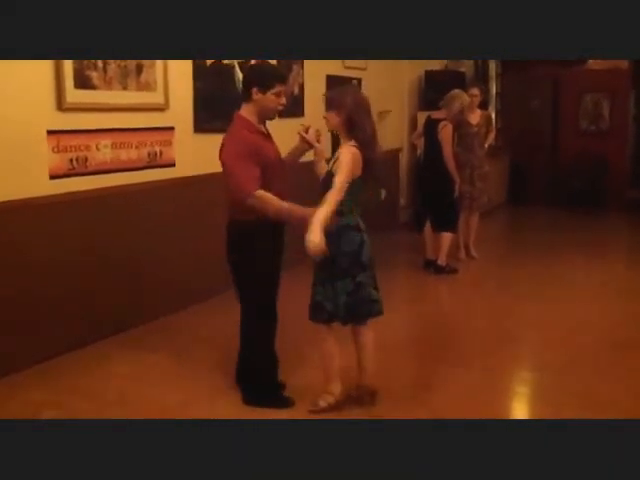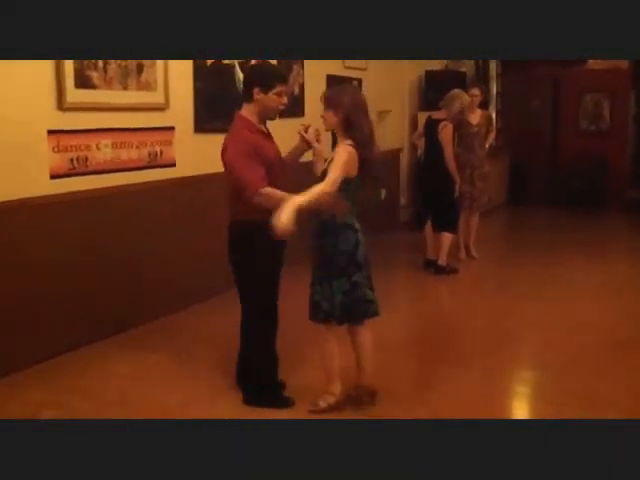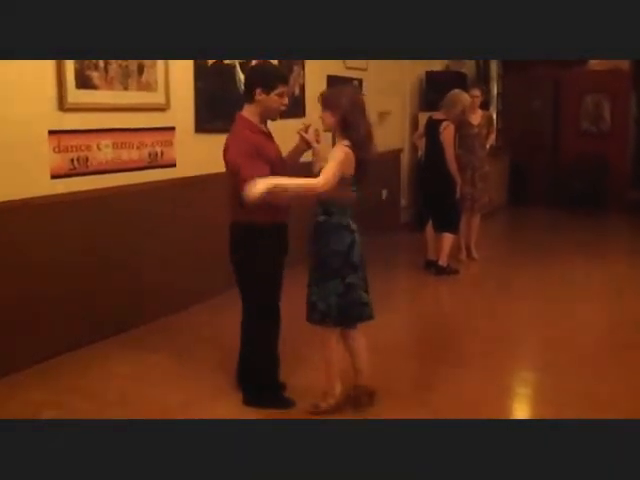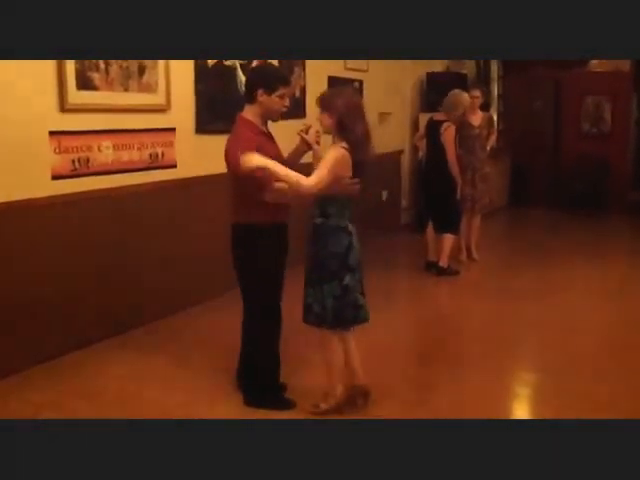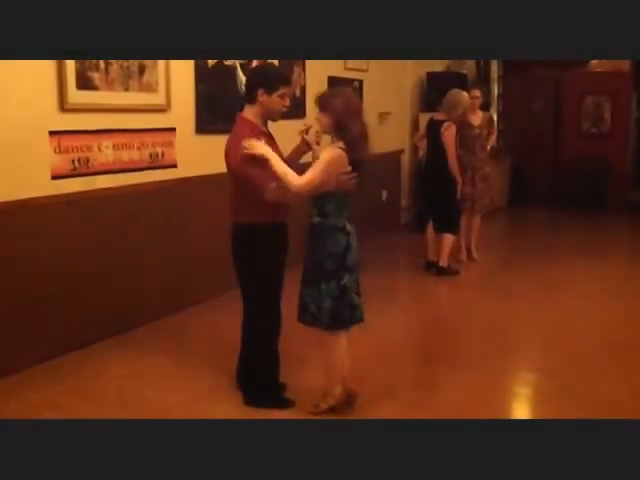
dt=0.1s
person 1, frame 1
left shoulder: (260, 131)
right shoulder: (238, 139)
right elbow: (252, 195)
left wrist: (301, 149)
right wrist: (304, 213)
left hip: (266, 233)
right hip: (250, 235)
left knee: (259, 308)
right knee: (260, 311)
left ankle: (251, 375)
right ankle: (259, 387)
person 1, frame 2
left shoulder: (261, 131)
right shoulder: (240, 139)
right elbow: (260, 193)
left wrist: (300, 149)
left hip: (266, 232)
right hip: (252, 235)
left knee: (260, 308)
right knee: (261, 311)
left ankle: (251, 375)
right ankle: (259, 388)
person 1, frame 3
left shoulder: (260, 131)
right shoulder: (242, 140)
right elbow: (266, 191)
left wrist: (300, 149)
left hip: (268, 232)
right hip: (254, 236)
left knee: (260, 308)
right knee: (263, 312)
left ankle: (252, 376)
right ankle: (259, 388)
person 1, frame 4
left shoulder: (261, 132)
right shoulder: (243, 140)
right elbow: (271, 190)
left wrist: (301, 150)
left hip: (269, 232)
right hip: (255, 236)
left knee: (261, 309)
right knee: (264, 312)
left ankle: (252, 376)
right ankle: (260, 389)
person 1, frame 5
left shoulder: (260, 132)
right shoulder: (243, 140)
right elbow: (272, 190)
left wrist: (301, 149)
right wrist: (327, 185)
left hip: (268, 232)
right hip: (255, 236)
left knee: (261, 309)
right knee: (263, 311)
left ankle: (252, 377)
right ankle: (260, 389)
person 2, frame 1
left shoulder: (349, 152)
right shoulder: (349, 150)
left elbow: (337, 192)
right elbow: (329, 180)
left wrist: (316, 225)
right wrist: (316, 149)
left hip: (342, 239)
right hip: (350, 238)
left knee: (327, 320)
right knee: (358, 318)
left ankle: (334, 390)
right ankle: (365, 385)
person 2, frame 2
left shoulder: (347, 151)
right shoulder: (348, 149)
left elbow: (327, 186)
right elbow: (326, 179)
left wrist: (292, 205)
right wrist: (316, 149)
left hip: (338, 239)
right hip: (346, 238)
left knee: (330, 321)
right knee: (355, 318)
left ankle: (335, 390)
right ankle: (365, 385)
person 2, frame 3
left shoulder: (343, 151)
right shoulder: (346, 149)
left elbow: (320, 185)
left wrist: (271, 182)
right wrist: (315, 149)
left hip: (334, 239)
right hip: (343, 237)
left knee: (331, 323)
right knee: (347, 320)
left ankle: (335, 392)
right ankle: (362, 384)
person 2, frame 4
left shoulder: (339, 153)
right shoulder: (345, 151)
left elbow: (310, 185)
left wrist: (266, 163)
right wrist: (314, 150)
left hip: (332, 241)
right hip: (340, 239)
left knee: (330, 324)
right knee: (341, 321)
left ankle: (336, 393)
right ankle: (356, 383)
person 2, frame 5
left shoulder: (335, 153)
right shoulder: (344, 151)
left elbow: (299, 185)
left wrist: (269, 153)
left hip: (330, 240)
right hip: (338, 238)
left knee: (331, 322)
right knee: (337, 321)
left ankle: (336, 392)
right ankle: (344, 386)
person 3, frame 1
left shoulder: (430, 118)
right shoulder: (446, 125)
left elbow: (415, 138)
right elbow: (448, 158)
right wrist: (456, 179)
left hip: (426, 173)
right hip: (440, 176)
left knee: (430, 216)
right knee: (449, 218)
left ankle: (430, 258)
right ankle: (441, 262)
person 3, frame 2
left shoulder: (430, 118)
right shoulder: (446, 125)
left elbow: (416, 138)
right elbow: (448, 158)
right wrist: (457, 179)
left hip: (426, 173)
right hip: (441, 176)
left knee: (431, 215)
right knee: (450, 218)
left ankle: (430, 258)
right ankle: (442, 262)
person 3, frame 3
left shoulder: (431, 119)
right shoulder: (448, 126)
left elbow: (416, 138)
right elbow: (450, 159)
right wrist: (458, 180)
left hip: (427, 174)
right hip: (442, 177)
left knee: (432, 216)
right knee: (451, 219)
left ankle: (431, 259)
right ankle: (442, 263)
person 3, frame 4
left shoulder: (432, 120)
right shoulder: (449, 127)
left elbow: (417, 139)
right elbow: (451, 160)
right wrist: (458, 181)
left hip: (429, 175)
right hip: (443, 178)
left knee: (432, 217)
right knee: (451, 220)
left ankle: (431, 260)
right ankle: (443, 264)
person 3, frame 5
left shoulder: (432, 120)
right shoulder: (449, 127)
left elbow: (417, 139)
right elbow: (451, 159)
right wrist: (459, 181)
left hip: (429, 174)
right hip: (443, 178)
left knee: (432, 217)
right knee: (451, 219)
left ankle: (431, 260)
right ankle: (443, 264)
person 4, frame 1
left shoulder: (486, 116)
left elbow: (491, 133)
left wrist: (486, 145)
left hip: (479, 163)
right hip: (462, 163)
left knee: (475, 205)
right knee: (462, 205)
left ankle: (471, 244)
right ankle: (461, 246)
person 4, frame 2
left shoulder: (486, 116)
right shoulder: (459, 117)
left elbow: (492, 133)
left wrist: (486, 145)
left hip: (479, 163)
right hip: (462, 163)
left knee: (476, 205)
right knee: (462, 205)
left ankle: (471, 244)
right ankle: (461, 245)
person 4, frame 3
left shoulder: (487, 117)
right shoulder: (460, 118)
left elbow: (492, 133)
left wrist: (487, 146)
left hip: (480, 164)
right hip: (463, 164)
left knee: (477, 206)
right knee: (463, 206)
left ankle: (472, 245)
right ankle: (462, 247)
person 4, frame 4
left shoulder: (488, 118)
right shoulder: (460, 119)
left elbow: (493, 134)
left wrist: (487, 147)
left hip: (481, 165)
right hip: (464, 165)
left knee: (477, 207)
right knee: (464, 207)
left ankle: (472, 246)
right ankle: (463, 247)
person 4, frame 5
left shoulder: (488, 118)
right shoulder: (460, 119)
left elbow: (493, 134)
left wrist: (488, 147)
left hip: (481, 165)
right hip: (464, 165)
left knee: (478, 207)
right knee: (464, 206)
left ankle: (472, 246)
right ankle: (462, 247)
